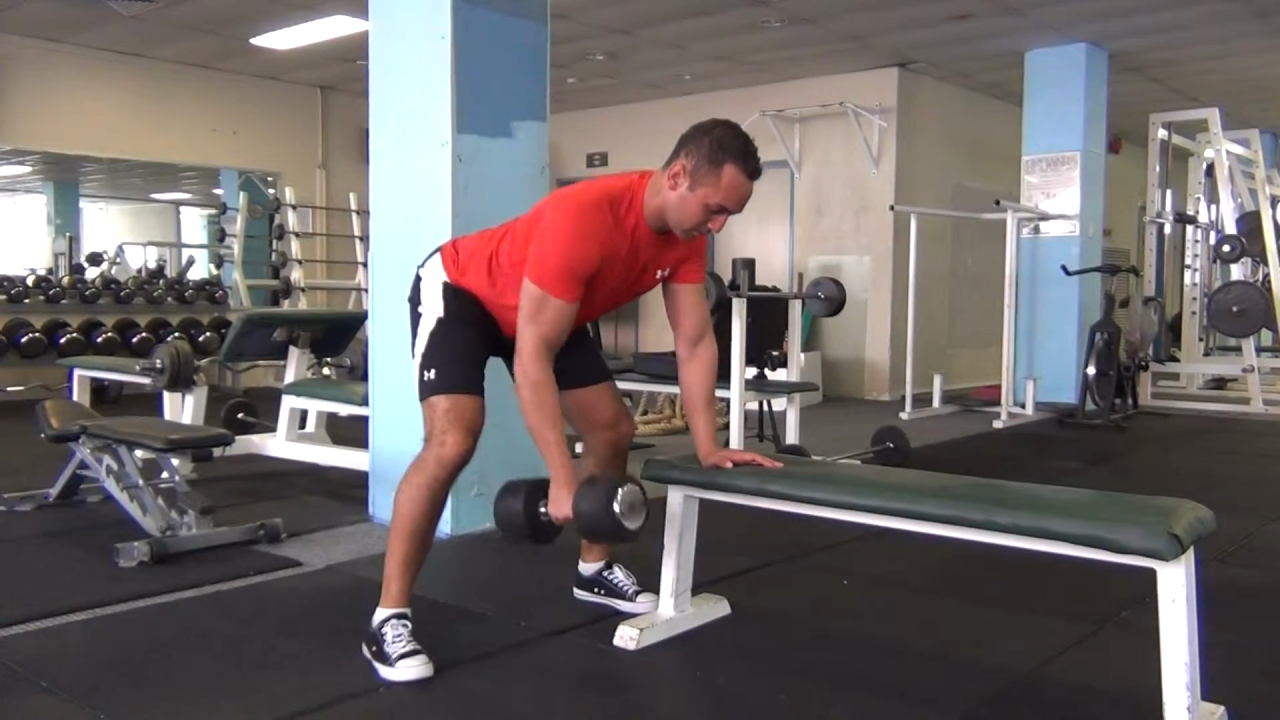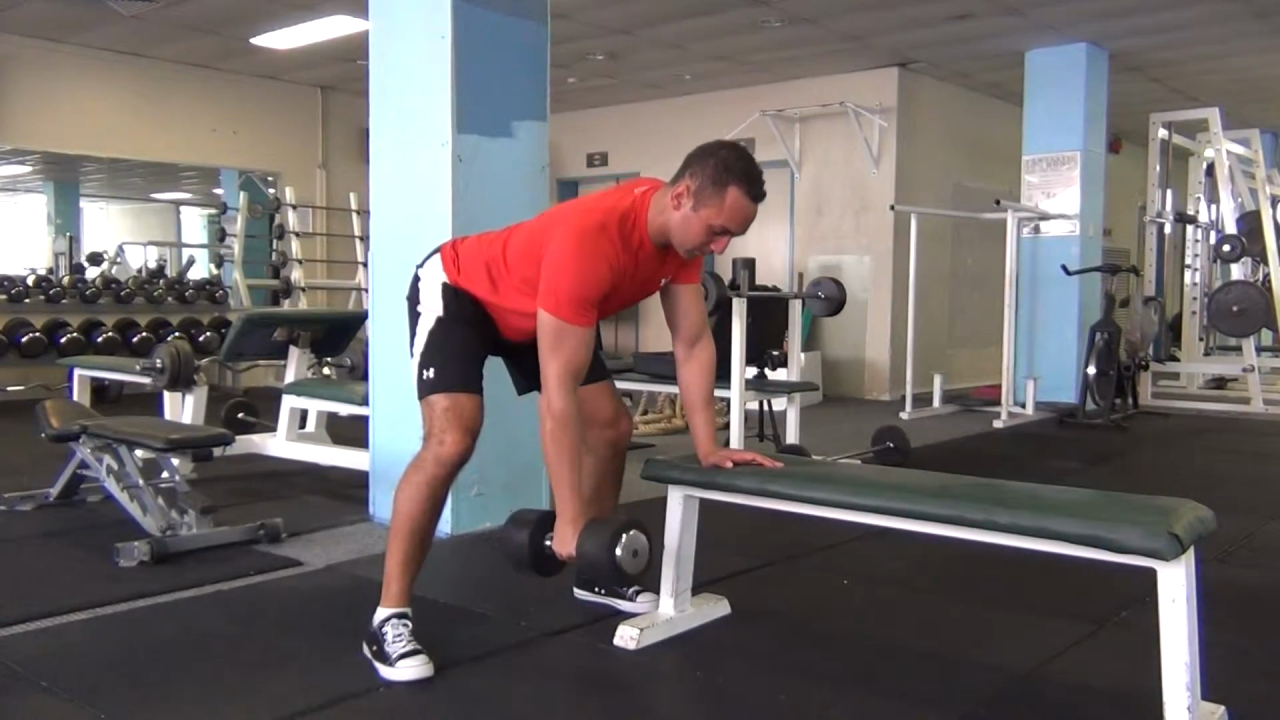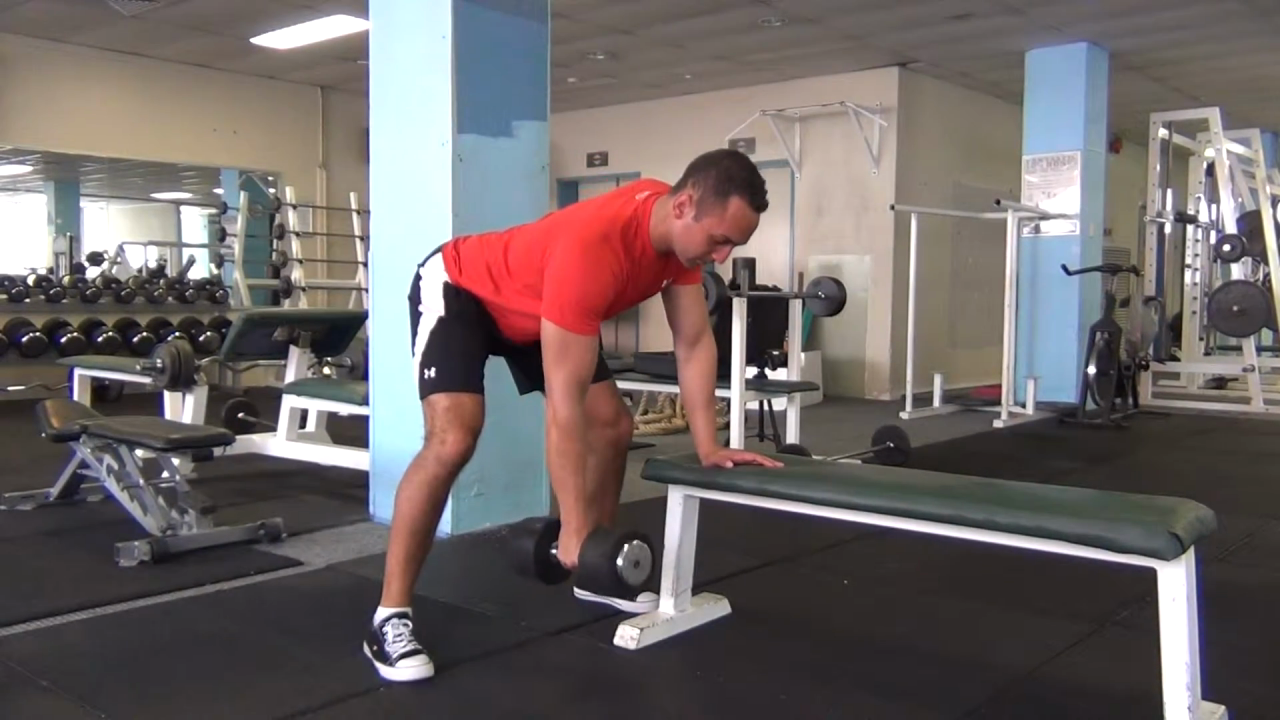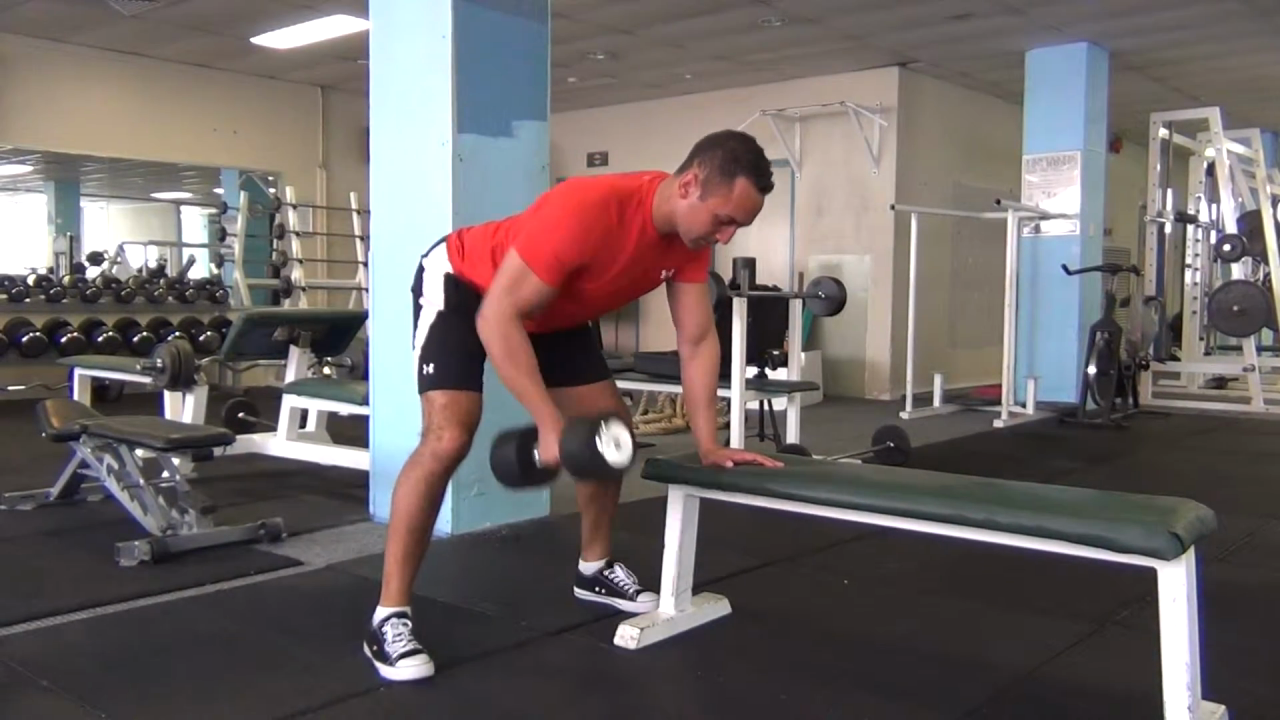
dt=0.3s
person 1, frame 1
left shoulder: (685, 232)
right shoulder: (582, 218)
left elbow: (694, 341)
right elbow: (533, 357)
left wrist: (707, 446)
right wrist: (560, 481)
left hip: (548, 309)
right hip: (458, 293)
left knee: (613, 430)
right knee: (452, 442)
left ankle: (594, 569)
right ankle: (389, 616)
person 1, frame 2
left shoulder: (684, 232)
right shoulder: (588, 238)
left elbow: (693, 342)
right elbow: (558, 391)
left wrist: (708, 446)
right wrist: (569, 519)
left hip: (540, 312)
right hip: (456, 291)
left knee: (612, 427)
right knee: (451, 441)
left ankle: (594, 573)
right ankle: (389, 617)
person 1, frame 3
left shoulder: (684, 232)
right shoulder: (592, 246)
left elbow: (694, 342)
right elbow: (562, 402)
left wrist: (708, 446)
right wrist: (574, 529)
left hip: (537, 309)
right hip: (458, 291)
left knee: (613, 428)
right knee: (453, 441)
right ankle: (390, 616)
person 1, frame 4
left shoulder: (689, 229)
right shoulder: (586, 210)
left elbow: (698, 340)
right elbow: (496, 320)
left wrist: (709, 445)
right wrist: (551, 426)
left hip: (552, 305)
right hip: (463, 287)
right knee: (448, 439)
left ankle: (594, 568)
right ankle: (390, 616)
